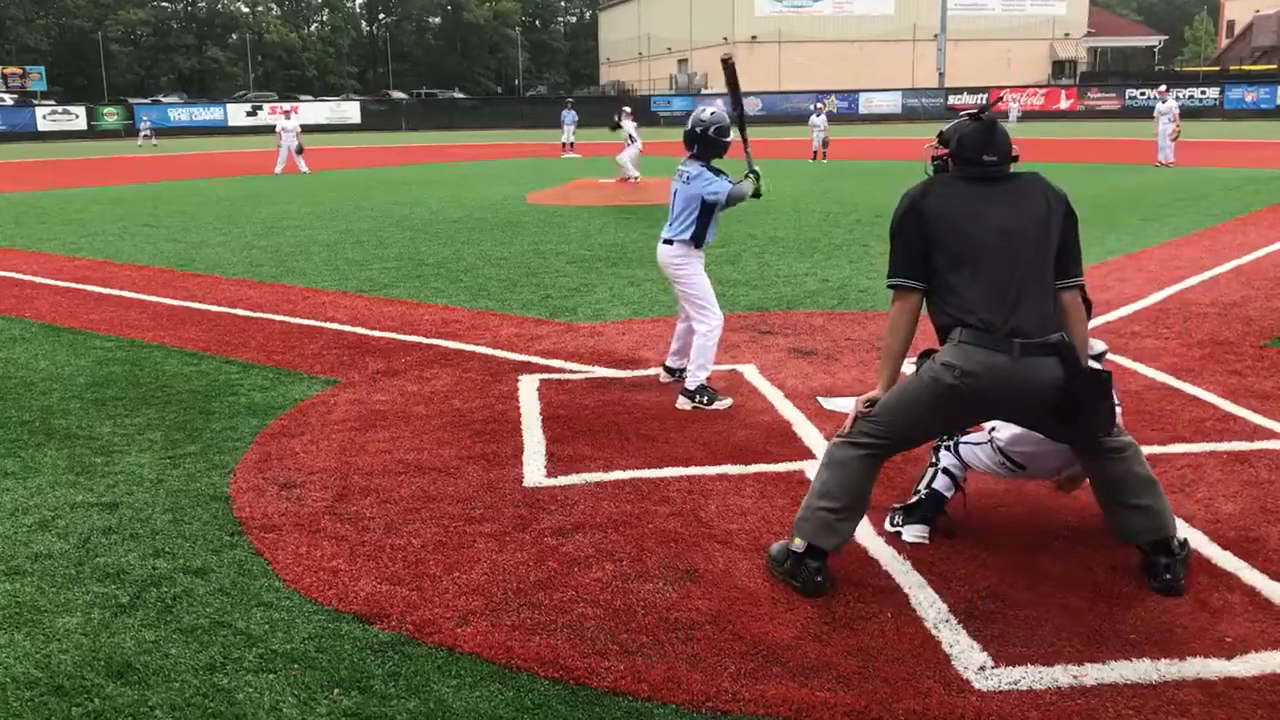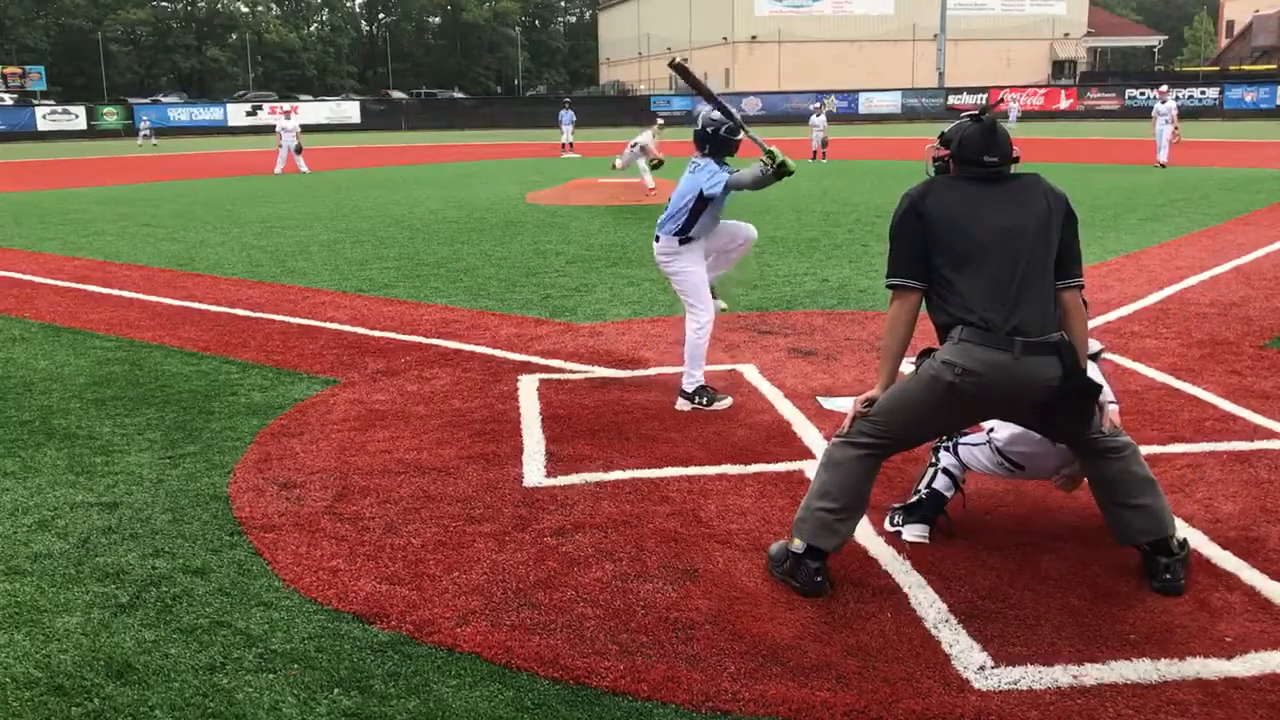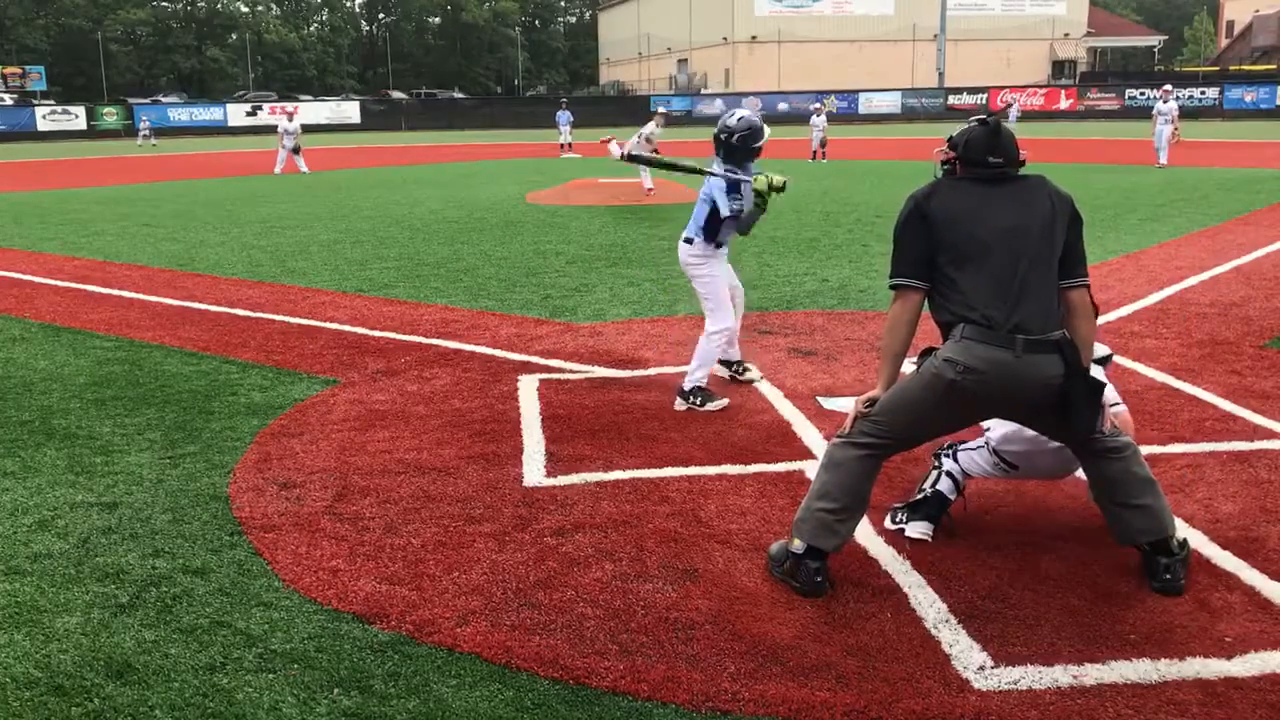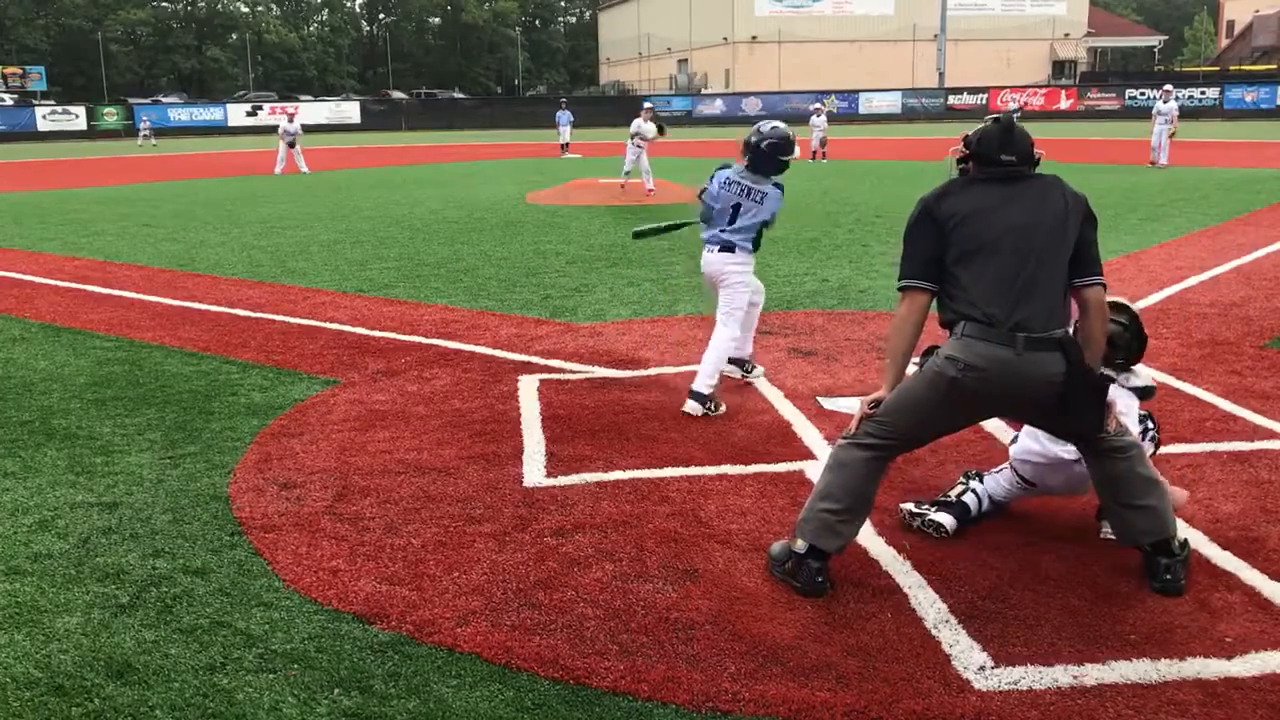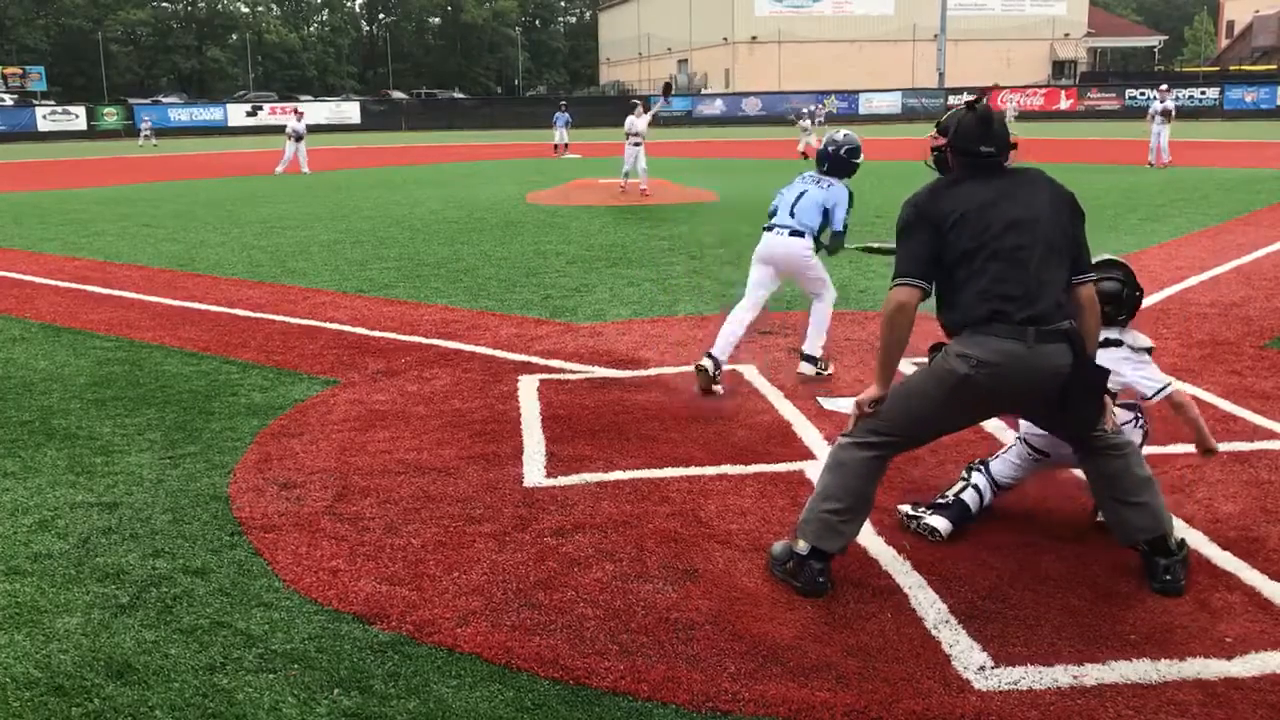
dt=0.4s
person 1, frame 1
left shoulder: (923, 201)
right shoulder: (1047, 197)
left elbow: (906, 302)
right elbow: (1070, 299)
left wrist: (883, 386)
right wrist: (1081, 384)
left hip: (968, 365)
right hip: (1046, 369)
left knee: (860, 437)
right knee: (1107, 439)
left ankle: (807, 555)
right ankle: (1164, 554)
person 1, frame 2
left shoulder: (923, 201)
right shoulder: (1048, 198)
left elbow: (906, 301)
right elbow: (1071, 300)
left wrist: (882, 386)
right wrist: (1079, 386)
left hip: (967, 363)
right hip: (1046, 368)
left knee: (860, 437)
right knee: (1106, 441)
left ankle: (807, 556)
right ankle: (1163, 555)
person 1, frame 3
left shoulder: (929, 202)
right shoulder: (1053, 200)
left elbow: (907, 301)
right elbow: (1078, 300)
left wrist: (882, 386)
right wrist: (1081, 383)
left hip: (969, 361)
right hip: (1047, 367)
left knee: (861, 437)
right knee: (1105, 441)
left ankle: (806, 556)
right ankle: (1164, 556)
person 1, frame 4
left shoulder: (940, 203)
right shoulder: (1067, 200)
left elbow: (914, 303)
right elbow: (1093, 301)
left wrist: (888, 387)
right wrist: (1090, 383)
left hip: (971, 358)
right hip: (1050, 365)
left knee: (867, 439)
right knee: (1110, 439)
left ankle: (807, 556)
right ankle: (1164, 555)
person 1, frame 5
left shoulder: (928, 203)
right shoulder: (1052, 191)
left elbow: (904, 299)
right elbow: (1084, 291)
left wrist: (880, 382)
right wrist: (1086, 373)
left hip: (978, 356)
right hip: (1053, 356)
left knee: (866, 435)
right knee: (1104, 440)
left ankle: (809, 555)
right ankle: (1163, 554)
person 2, frame 1
left shoulder: (688, 169)
right shoulder: (702, 174)
left elbow: (718, 201)
right elbow: (735, 193)
left wrist: (748, 190)
right wrist: (752, 180)
left hip: (674, 250)
right hip: (682, 254)
left knee: (691, 314)
right knee: (710, 319)
left ankle: (674, 366)
right ankle: (693, 390)
person 2, frame 2
left shoulder: (709, 164)
right shoulder: (709, 168)
left elbow: (752, 182)
right elbow: (738, 182)
left wrist: (778, 171)
right wrist: (764, 162)
left hip: (695, 238)
right hip: (676, 248)
left knee: (746, 234)
right knee: (701, 317)
left ankle: (703, 288)
right ankle: (692, 391)
person 2, frame 3
left shoulder: (741, 170)
right shoulder: (728, 182)
left elbow: (762, 181)
right elbow: (743, 226)
left wrist: (772, 185)
right wrist: (759, 200)
left hip: (710, 251)
right hip: (703, 253)
left knee: (734, 300)
right knee: (721, 323)
left ankle: (730, 360)
right ankle: (690, 390)
person 2, frame 4
left shoulder: (724, 174)
right shoulder: (774, 192)
left elbow: (705, 216)
left hip: (710, 256)
right hip: (736, 262)
left knee: (754, 297)
right knee: (728, 328)
left ankle: (740, 359)
right ankle: (699, 394)
person 2, frame 5
left shoulder: (802, 178)
right shoulder: (841, 192)
left elbow: (772, 212)
right elbow: (837, 240)
right wrist: (830, 248)
left hip: (767, 241)
right hip: (798, 247)
left knee: (748, 306)
right knee: (825, 296)
left ankle: (712, 361)
right ankle: (811, 358)
person 3, frame 1
right shoulder: (1091, 361)
right elbow: (1114, 422)
right wrist: (1084, 468)
left hip: (1015, 453)
right hip: (1071, 458)
left knee: (950, 448)
left ankle: (916, 518)
person 3, frame 2
right shoulder: (1086, 361)
right elbow: (1111, 418)
right wrist: (1083, 467)
left hip: (1014, 452)
right hip: (1071, 457)
left knee: (949, 449)
left ankle: (916, 517)
person 3, frame 3
right shoulder: (1090, 364)
right elbow: (1122, 419)
left hip: (1010, 451)
right hip: (1065, 458)
left knee: (951, 457)
left ankle: (918, 518)
person 3, frame 4
right shoulder: (1124, 390)
right wrist: (1167, 491)
left hip: (1031, 467)
right hip: (1084, 474)
left knee: (986, 484)
right knee: (1146, 425)
left ankle: (949, 510)
person 3, frame 5
right shoulder: (1129, 349)
right elbow: (1178, 397)
right wrist: (1205, 439)
left hip: (1041, 433)
left knee: (995, 470)
right knee: (1132, 418)
left ankle: (945, 513)
